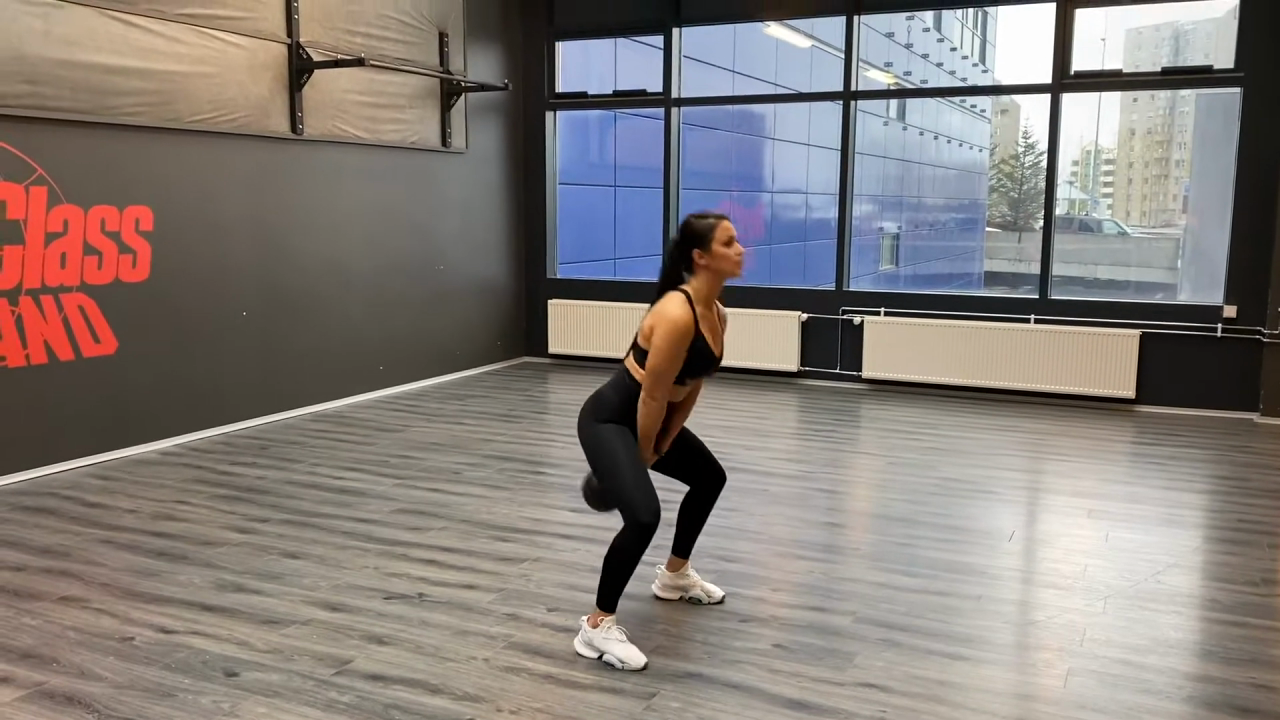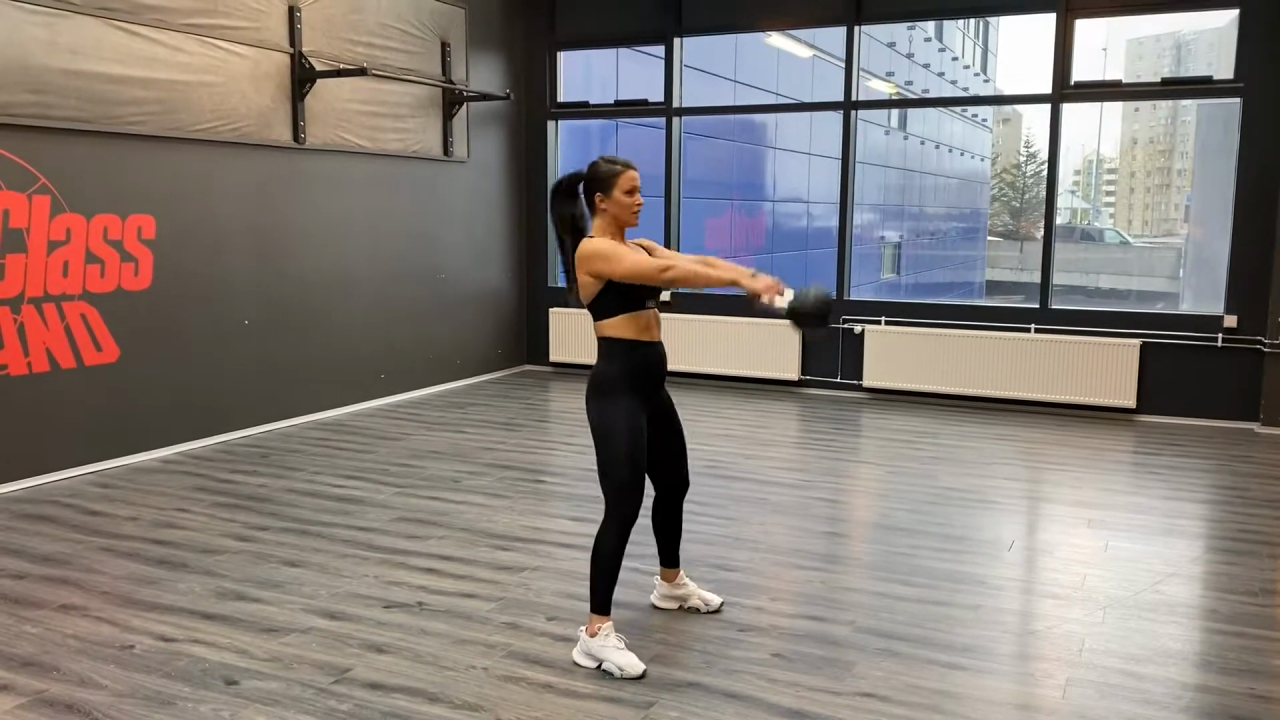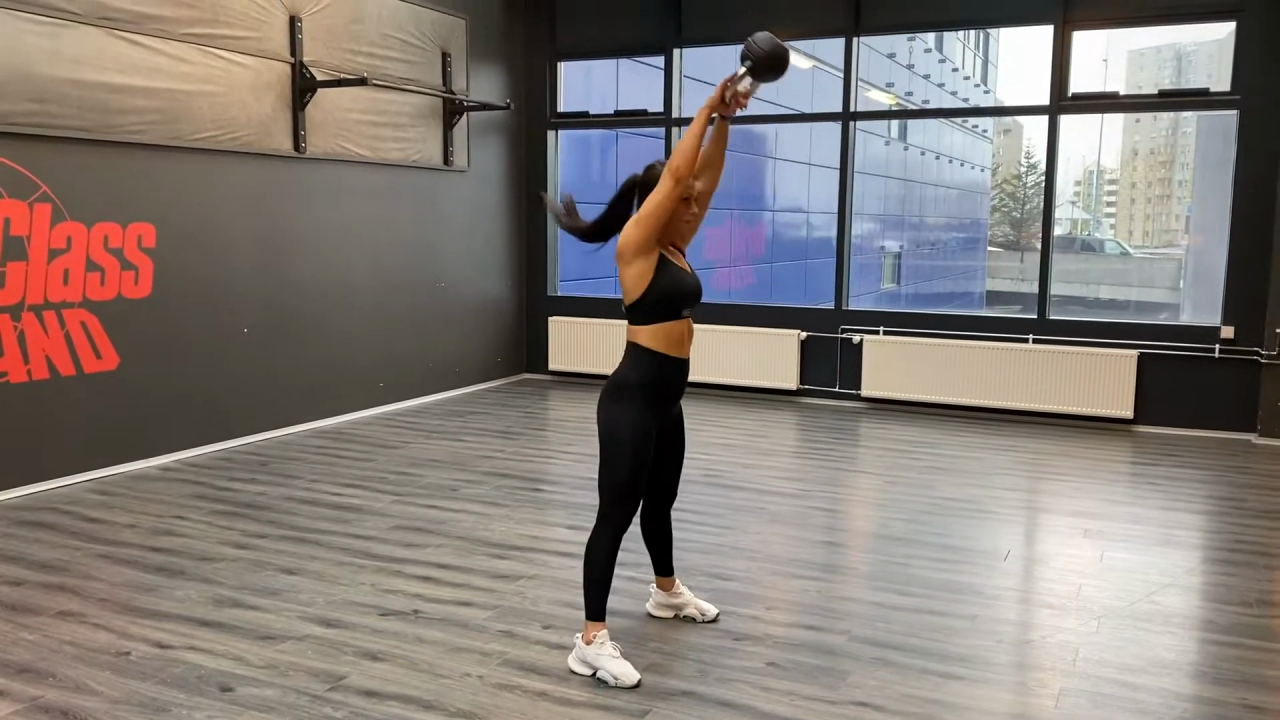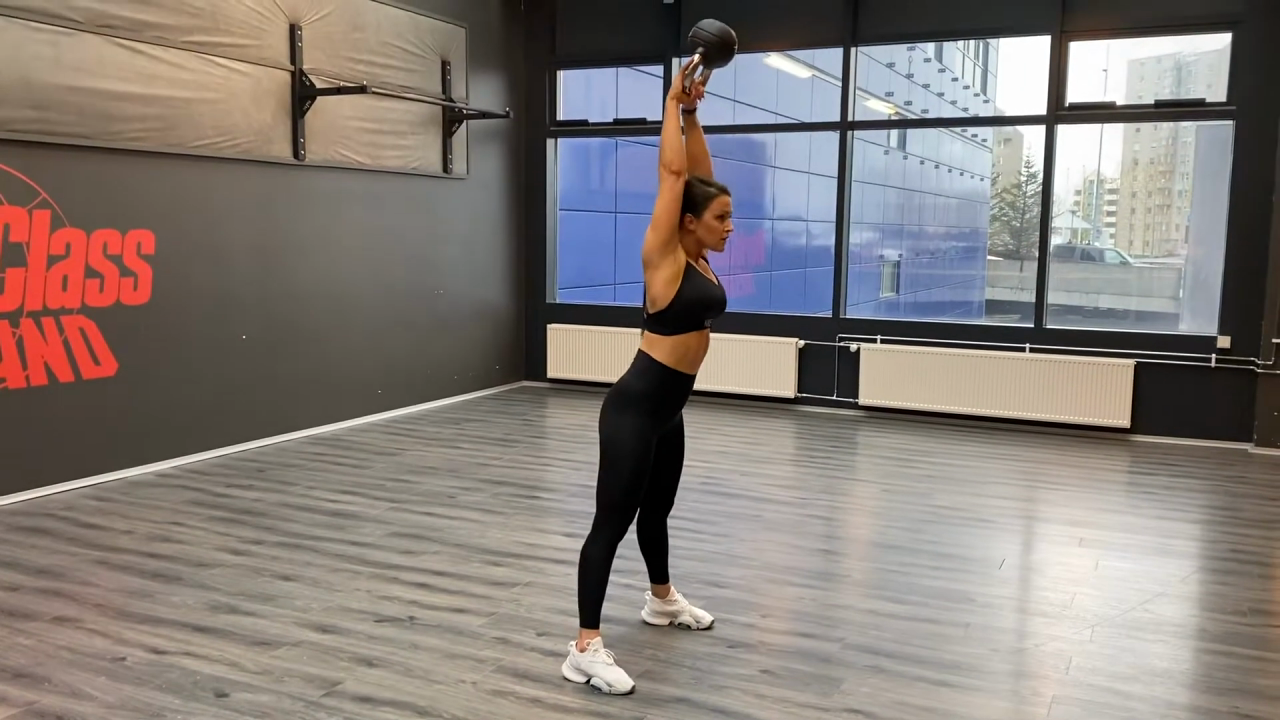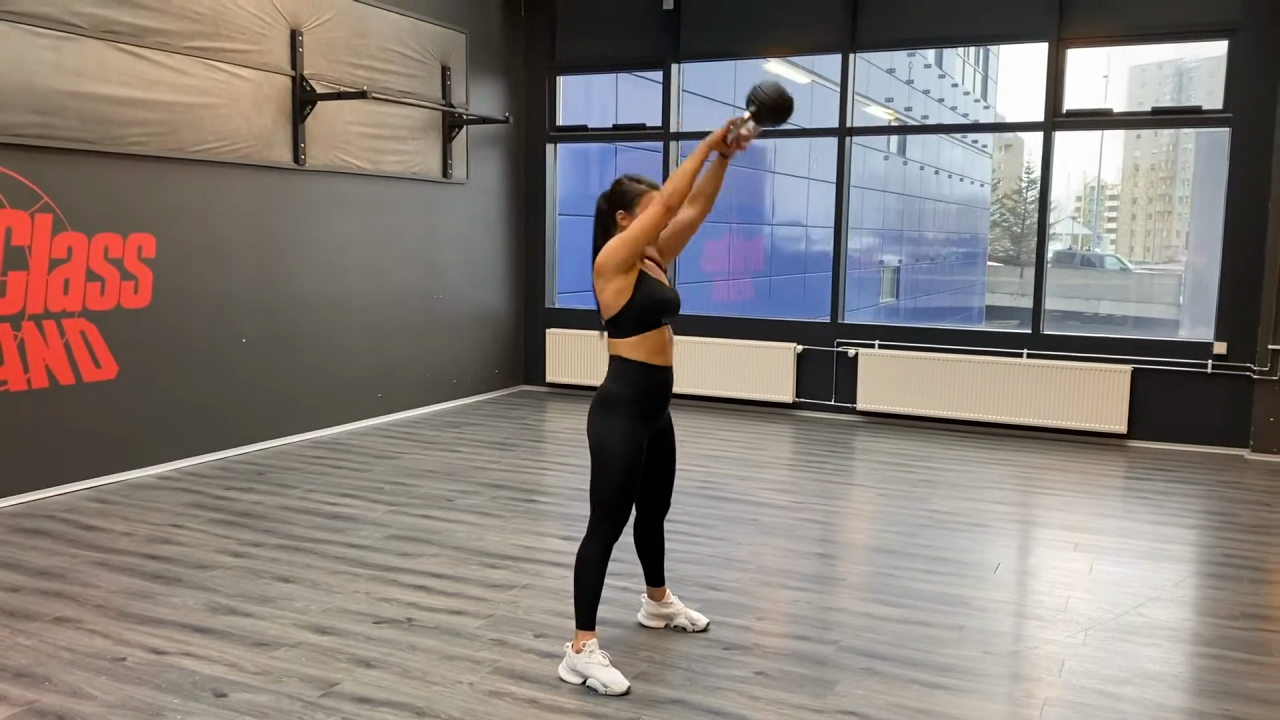
dt=0.3s
person 1, frame 1
left shoulder: (716, 314)
right shoulder: (677, 314)
left elbow: (688, 392)
right elbow: (652, 397)
left wrist: (659, 450)
right wrist: (641, 454)
left hip: (646, 415)
right hip: (608, 419)
left knee: (709, 477)
right knee: (642, 514)
left ankle: (675, 574)
right ankle: (597, 626)
person 1, frame 2
left shoulder: (635, 245)
right shoulder: (593, 251)
left elbow: (689, 264)
right elbow: (669, 275)
left wrist: (749, 276)
right wrist: (742, 283)
left hip: (651, 386)
right hip: (615, 390)
left knee: (674, 486)
right knee: (624, 507)
left ankle: (671, 584)
right ankle: (595, 635)
person 1, frame 3
left shoulder: (673, 248)
right shoulder: (635, 244)
left elbow: (704, 185)
right elbow: (676, 179)
left wrist: (723, 120)
right wrist: (707, 112)
left hip: (666, 396)
right hip: (631, 397)
left knee: (660, 500)
right knee: (618, 511)
left ankle: (666, 592)
right ankle: (591, 642)
person 1, frame 4
left shoulder: (698, 259)
right shoulder: (664, 257)
left elbow: (698, 176)
right elbow: (673, 175)
left wrist: (692, 113)
right wrist: (672, 103)
left hip: (668, 407)
right hip: (635, 407)
left knee: (657, 510)
right knee: (613, 521)
left ankle: (662, 599)
right ankle: (585, 649)
person 1, frame 5
left shoulder: (651, 259)
right shoulder: (613, 260)
left elbow: (694, 208)
right elbow: (663, 204)
left wrist: (722, 156)
right wrist: (705, 146)
left hip: (653, 407)
right hip: (620, 410)
left knee: (653, 512)
right knee: (606, 524)
left ankle: (658, 602)
right ankle: (581, 650)
